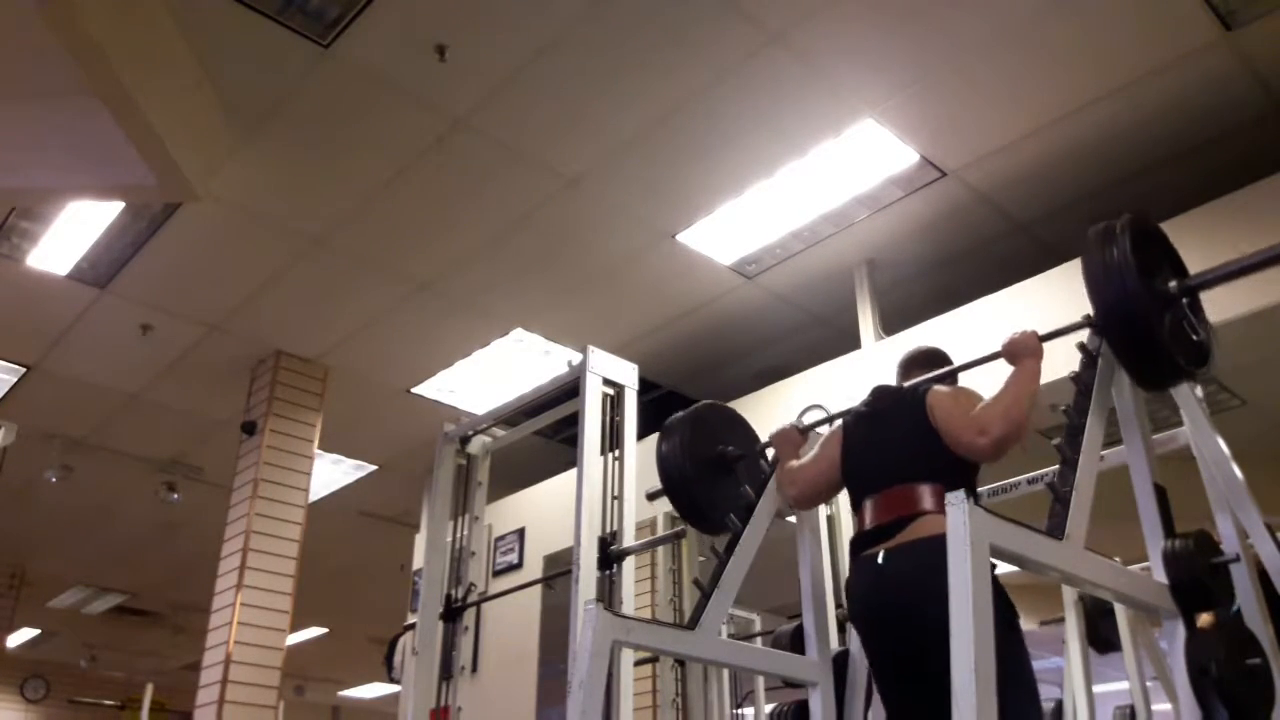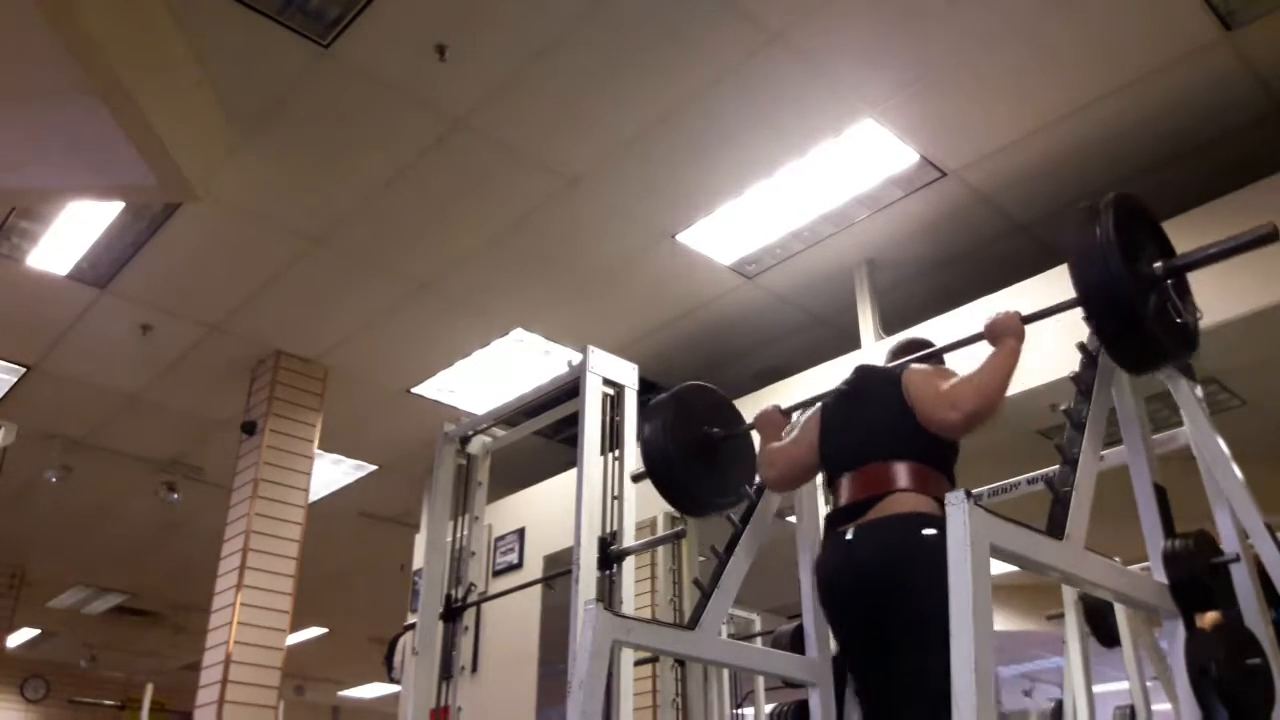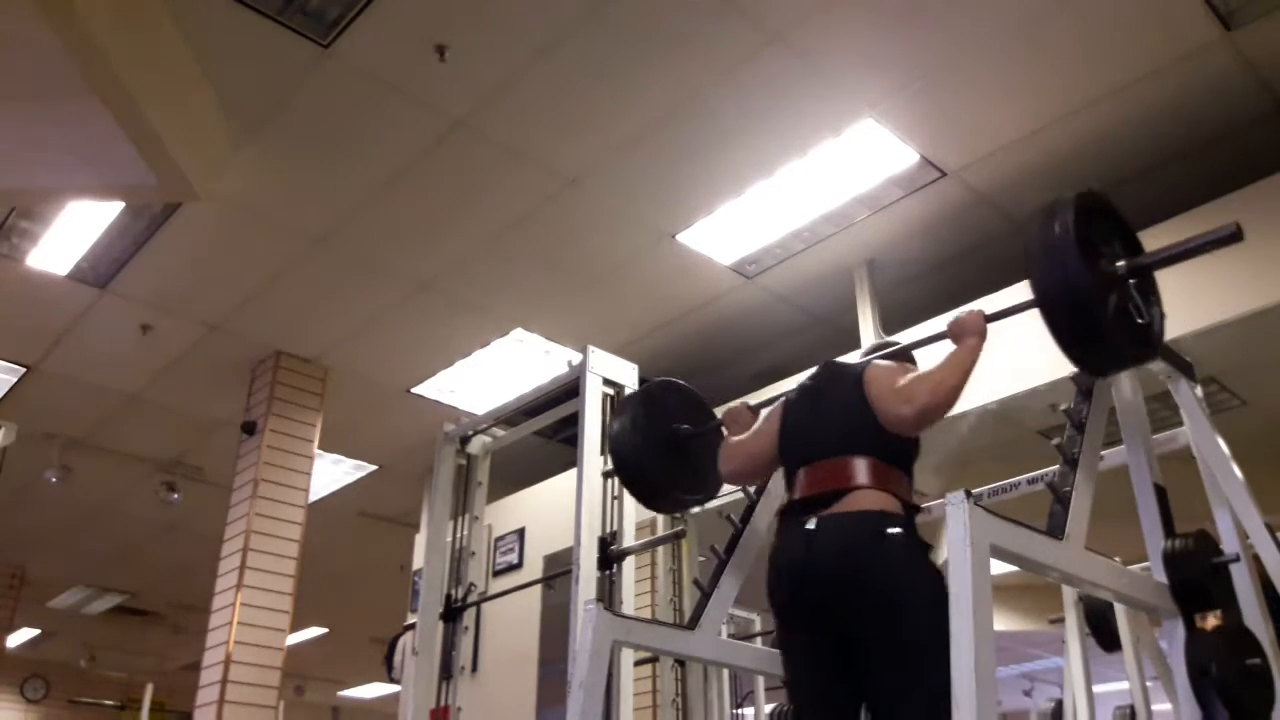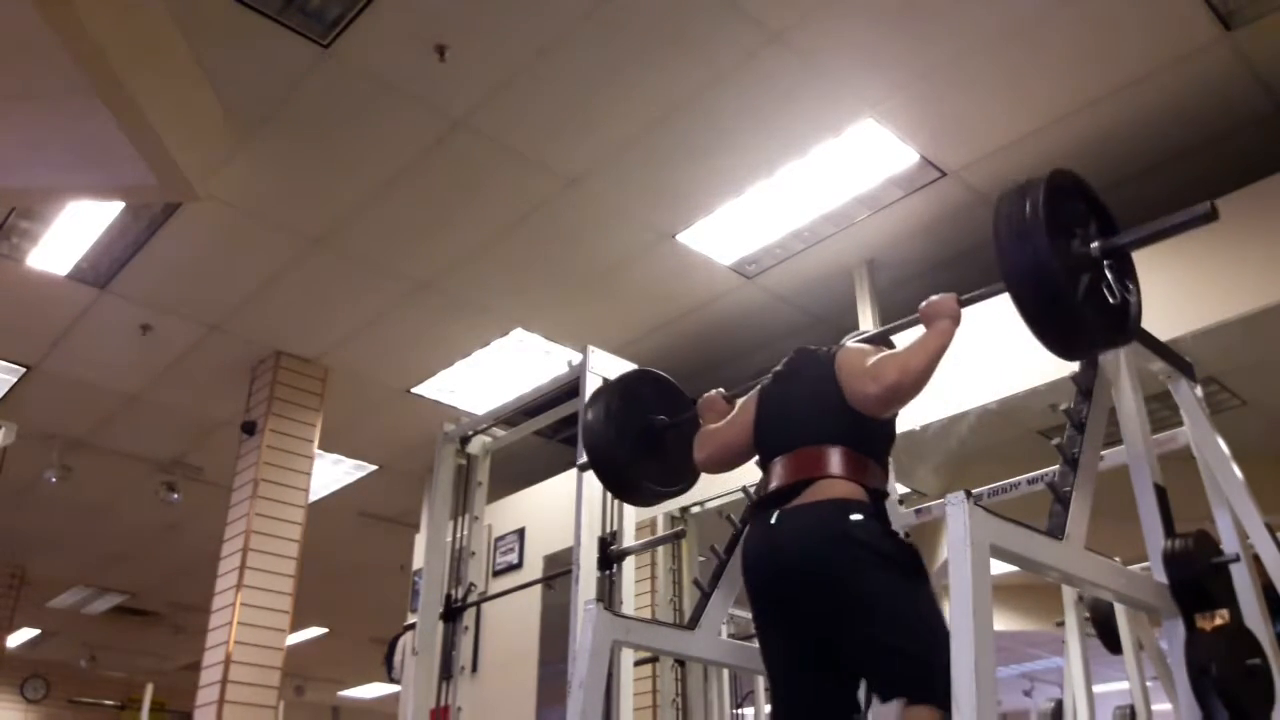
dt=0.3s
person 1, frame 1
left shoulder: (852, 426)
right shoulder: (946, 400)
left elbow: (797, 490)
right elbow: (988, 435)
left wrist: (788, 451)
right wrist: (1027, 363)
left hip: (870, 586)
right hip: (936, 569)
person 1, frame 2
left shoulder: (834, 405)
right shoulder: (924, 377)
left elbow: (775, 471)
right elbow: (960, 410)
left wrist: (771, 432)
right wrist: (1008, 342)
left hip: (839, 561)
right hip: (910, 546)
person 1, frame 3
left shoulder: (797, 400)
right shoulder: (888, 374)
left elbow: (734, 466)
right elbow: (914, 406)
left wrist: (738, 428)
right wrist: (969, 341)
left hip: (795, 557)
right hip: (869, 545)
person 1, frame 4
left shoulder: (775, 386)
right shoulder: (858, 359)
left elbow: (708, 453)
right elbow: (886, 383)
left wrist: (713, 416)
right wrist: (942, 324)
left hip: (767, 546)
right hip: (838, 531)
right knee: (932, 684)
